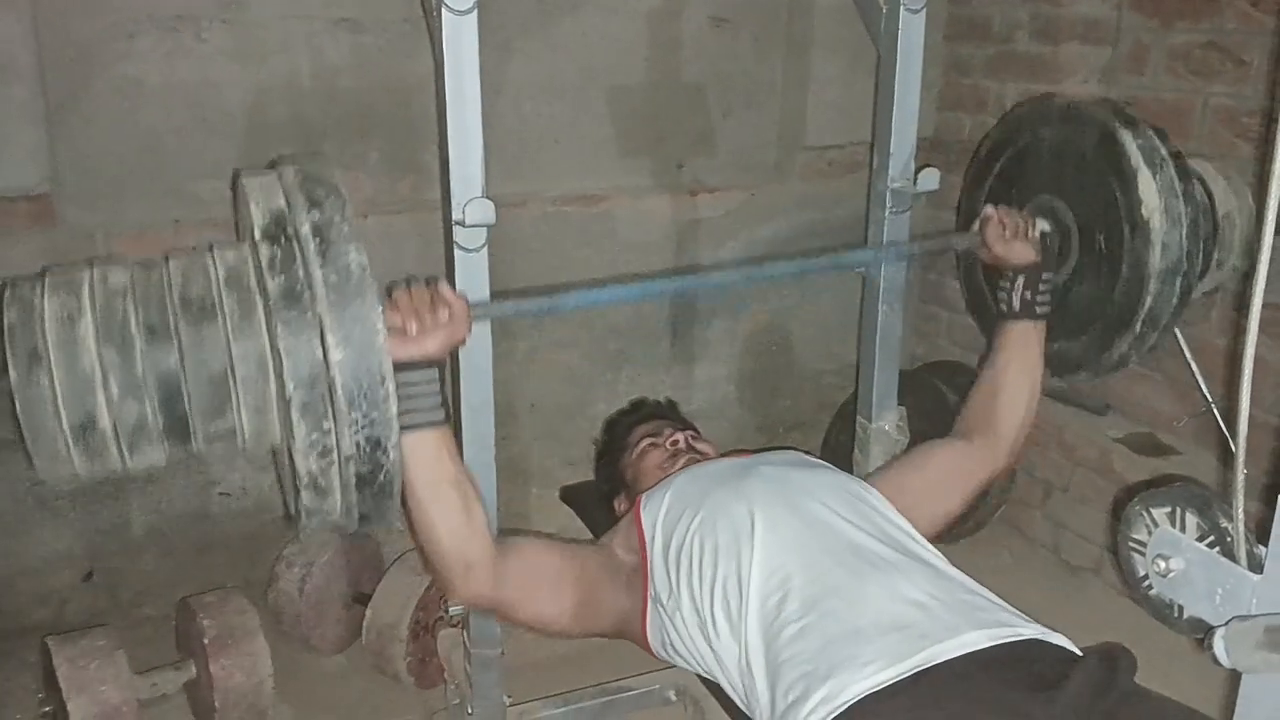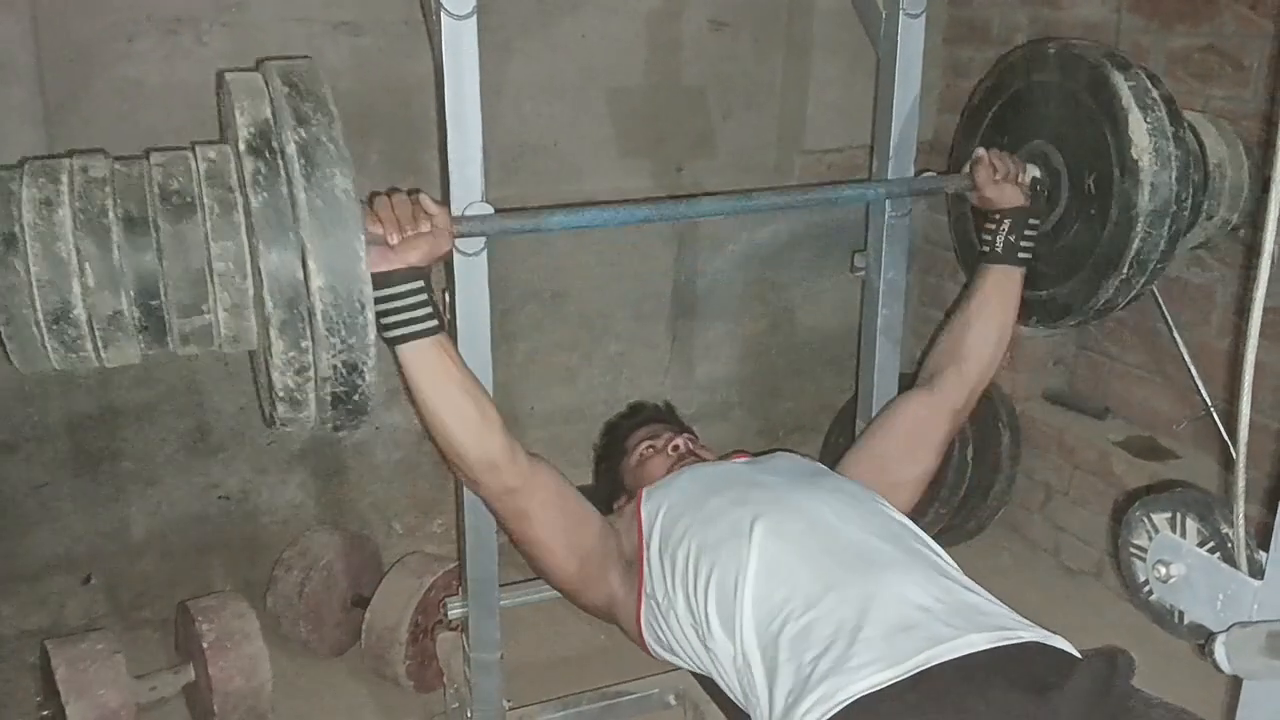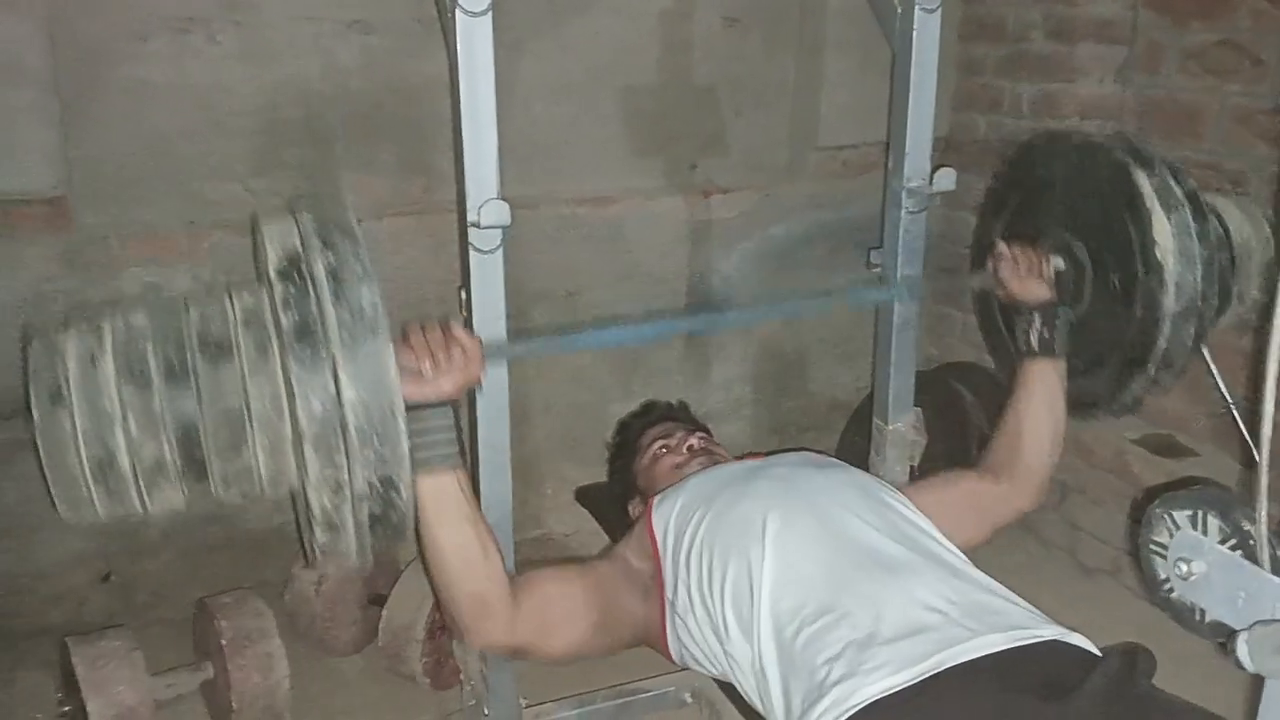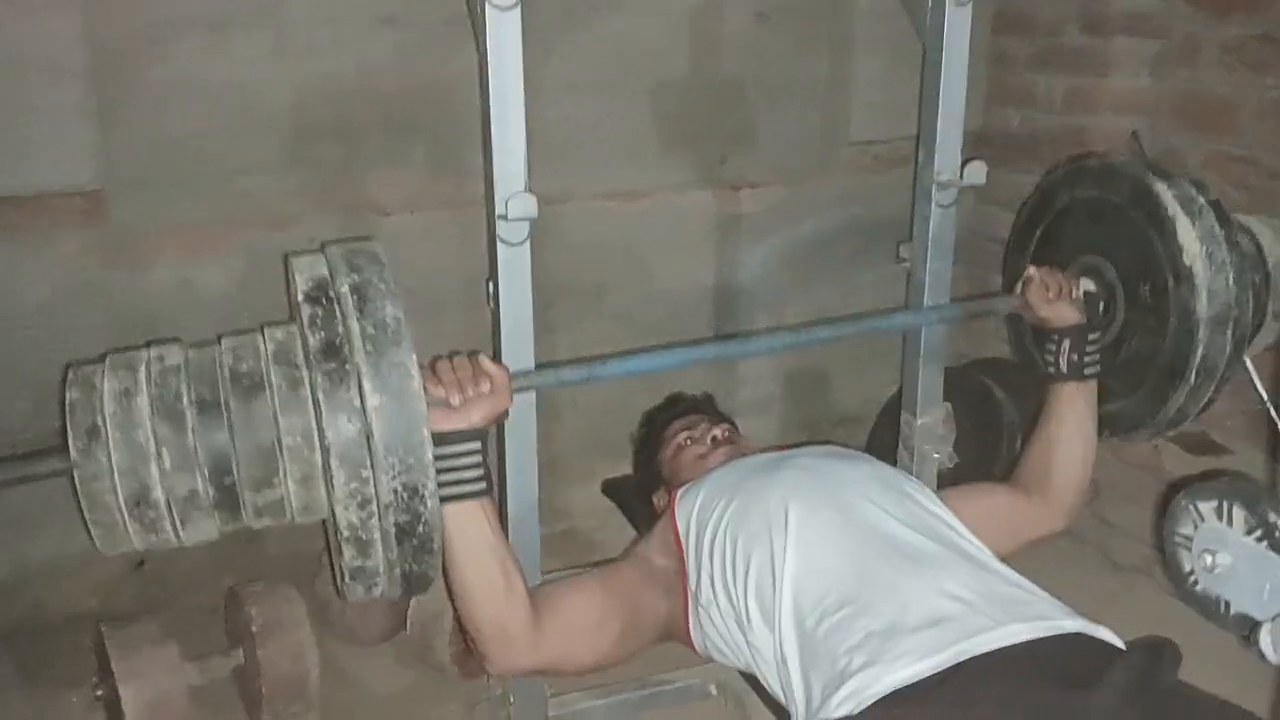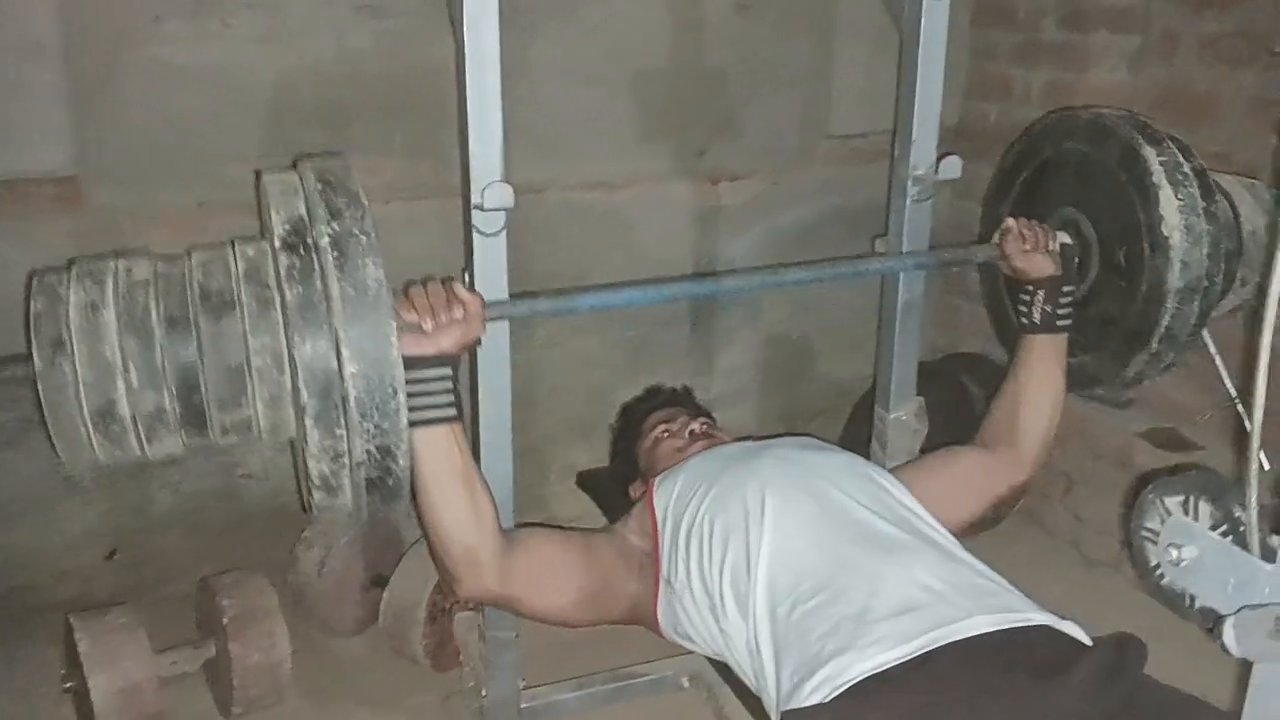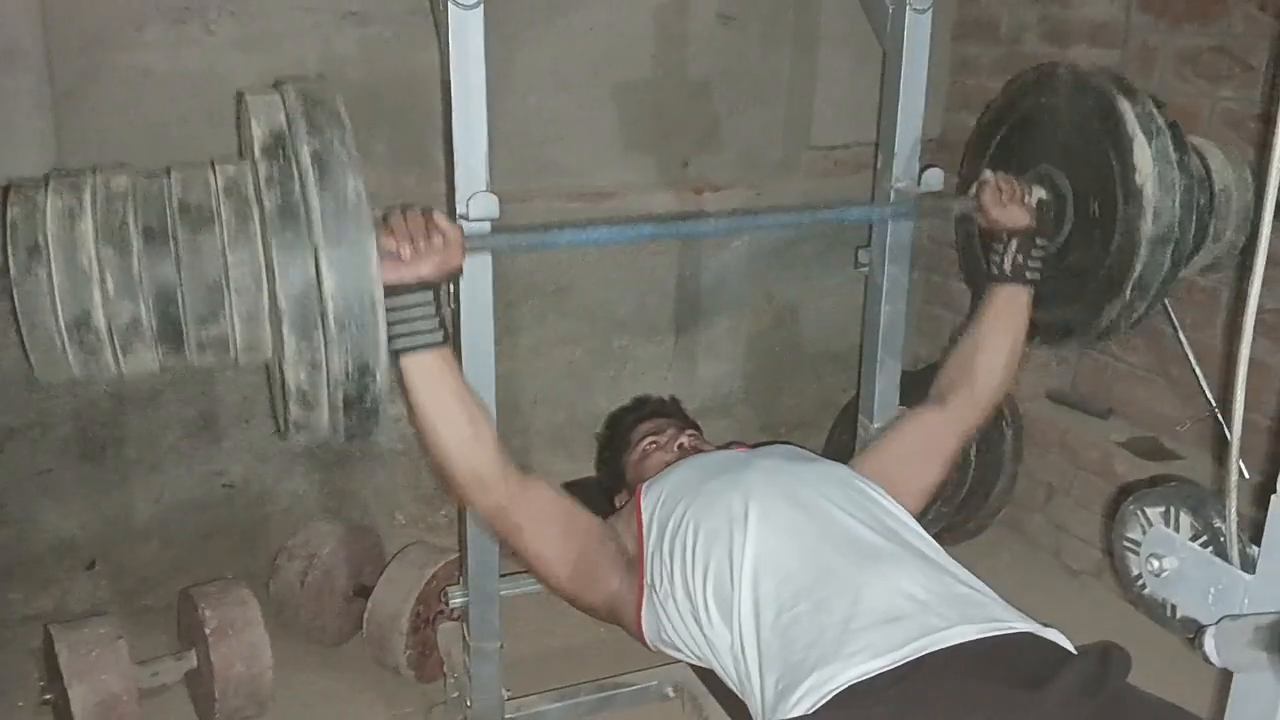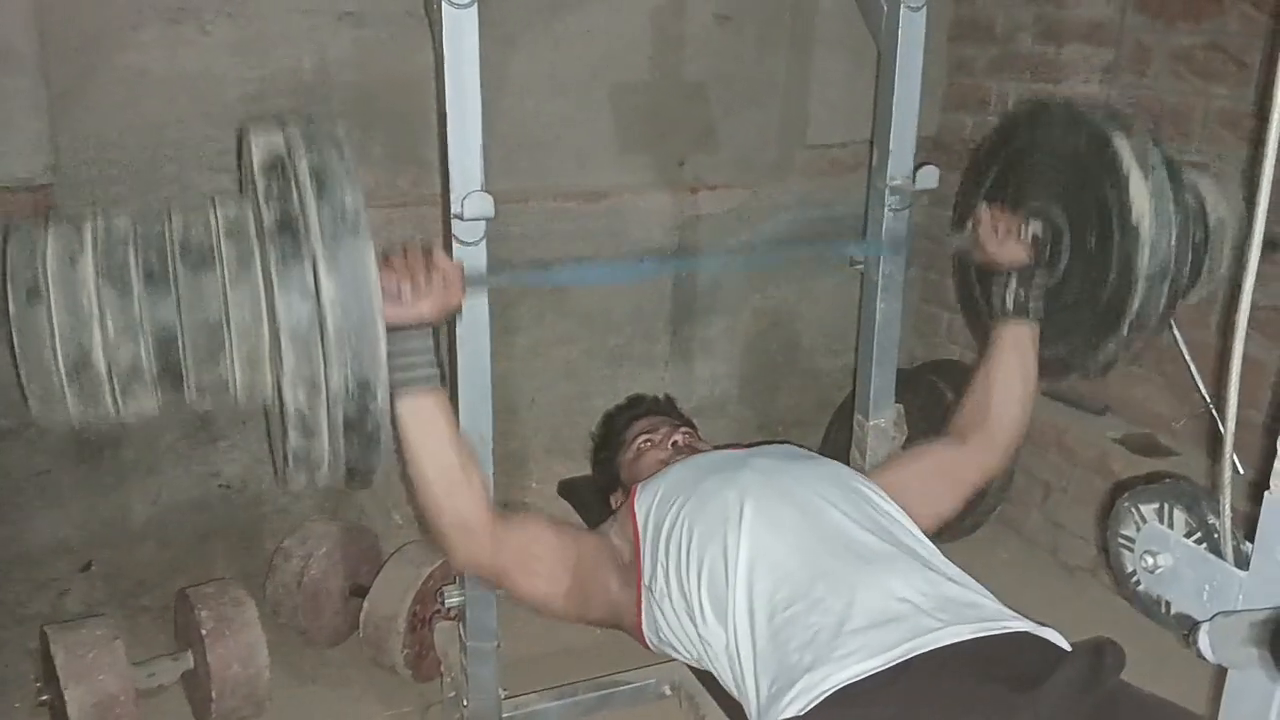
dt=0.4s
person 1, frame 1
left shoulder: (836, 490)
right shoulder: (635, 558)
left elbow: (987, 443)
right elbow: (475, 570)
left wrist: (1022, 284)
right wrist: (418, 377)
person 1, frame 2
left shoulder: (836, 492)
right shoulder: (626, 560)
left elbow: (945, 389)
right elbow: (497, 466)
left wrist: (1007, 232)
right wrist: (403, 286)
person 1, frame 3
left shoulder: (850, 488)
right shoulder: (647, 566)
left elbow: (1014, 478)
right elbow: (489, 611)
left wrist: (1039, 318)
right wrist: (435, 417)
person 1, frame 4
left shoulder: (879, 482)
right shoulder: (671, 559)
left elbow: (1048, 500)
right elbow: (512, 638)
left wrist: (1069, 344)
right wrist: (459, 446)
person 1, frame 5
left shoulder: (851, 475)
right shoulder: (645, 545)
left elbow: (1009, 455)
right elbow: (482, 566)
left wrist: (1043, 298)
right wrist: (431, 376)
left hip: (1037, 647)
person 1, frame 6
left shoulder: (837, 482)
right shoulder: (628, 554)
left elbow: (958, 402)
right elbow: (487, 479)
left wrist: (1015, 251)
right wrist: (413, 299)
person 1, frame 7
left shoulder: (832, 484)
right shoulder: (627, 556)
left elbow: (980, 444)
right elbow: (477, 536)
left wrist: (1016, 283)
right wrist: (411, 342)
